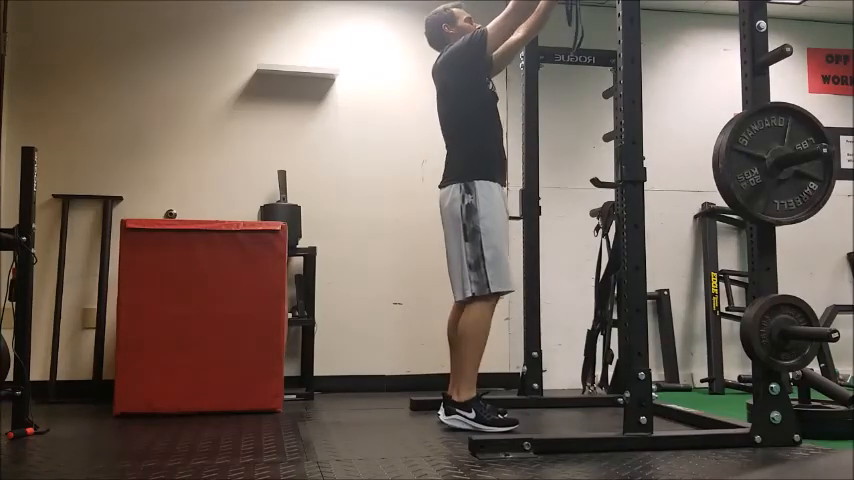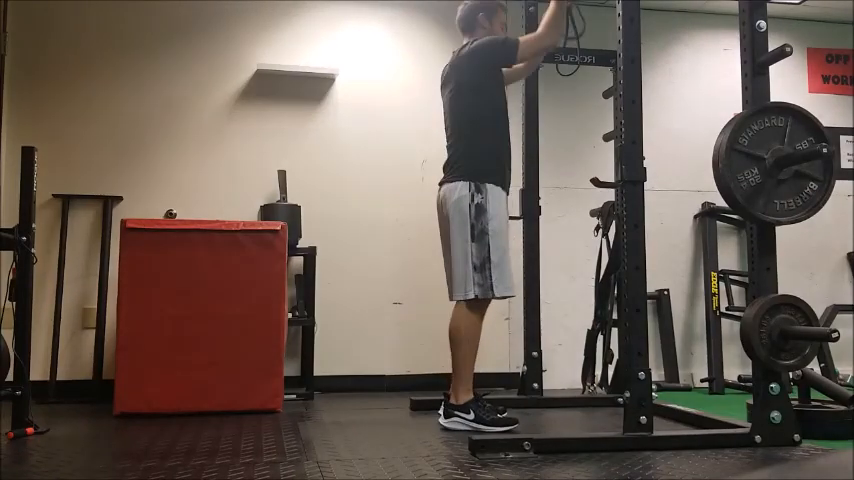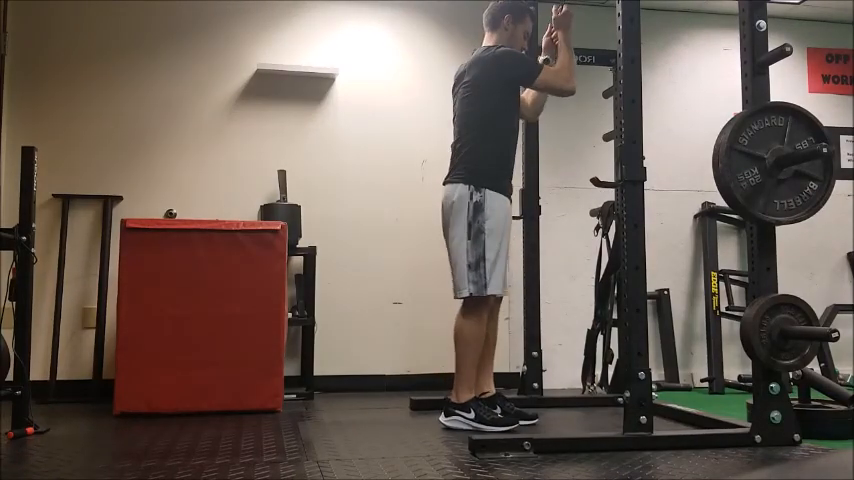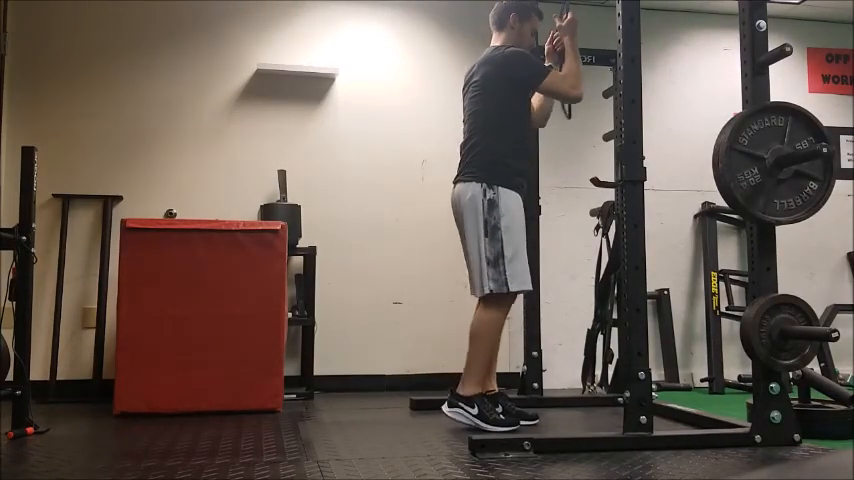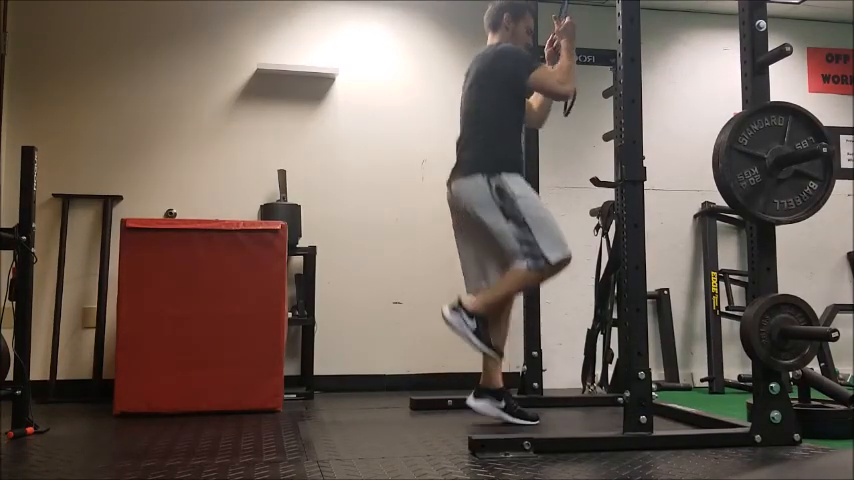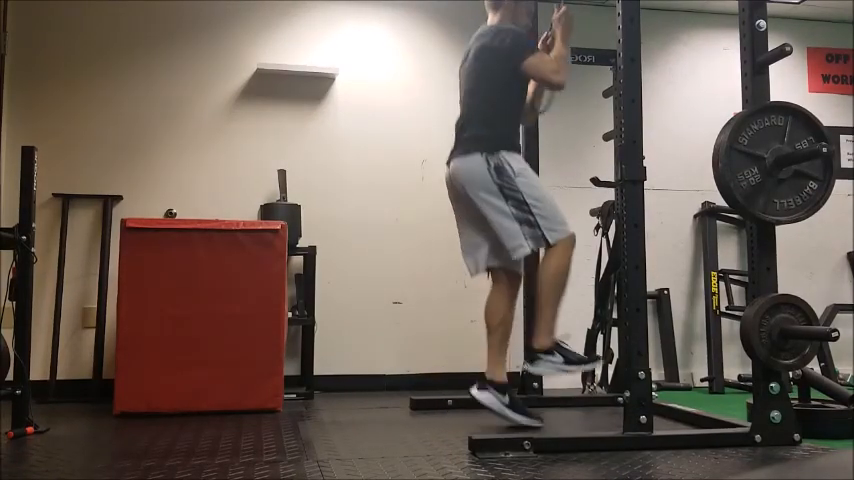
dt=0.4s
person 1, frame 1
left shoulder: (472, 68)
right shoulder: (454, 60)
left elbow: (520, 36)
left hip: (474, 187)
right hip: (473, 187)
left knee: (471, 294)
right knee: (482, 293)
left ankle: (457, 395)
right ankle: (463, 400)
person 1, frame 2
left shoulder: (473, 64)
right shoulder: (480, 53)
left elbow: (525, 66)
right elbow: (546, 39)
left hip: (466, 187)
right hip: (476, 187)
left knee: (472, 296)
right knee: (475, 296)
left ankle: (460, 396)
right ankle: (461, 404)
person 1, frame 3
left shoulder: (479, 67)
right shoulder: (501, 60)
left elbow: (529, 109)
right elbow: (566, 84)
left wrist: (546, 57)
left hip: (477, 190)
right hip: (478, 191)
left knee: (489, 296)
right knee: (479, 296)
left ankle: (485, 394)
right ankle: (461, 403)
person 1, frame 4
left shoulder: (488, 67)
right shoulder: (511, 60)
left elbow: (536, 116)
right elbow: (573, 91)
left wrist: (549, 63)
right wrist: (570, 42)
left hip: (484, 189)
right hip: (490, 189)
left knee: (497, 295)
right knee: (499, 294)
left ankle: (486, 393)
right ankle: (466, 395)
person 1, frame 5
left shoulder: (487, 67)
right shoulder: (506, 57)
left elbow: (535, 116)
right elbow: (563, 87)
left wrist: (547, 62)
right wrist: (566, 45)
left hip: (469, 182)
right hip: (489, 179)
left knee: (502, 296)
right knee: (552, 255)
left ankle: (490, 388)
right ankle: (471, 307)
person 1, frame 6
left shoulder: (481, 46)
right shoulder: (507, 35)
left elbow: (523, 112)
right elbow: (557, 77)
left wrist: (536, 68)
left hip: (467, 164)
right hip: (490, 159)
left knee: (508, 273)
right knee: (559, 240)
left ankle: (493, 381)
right ankle: (544, 346)
